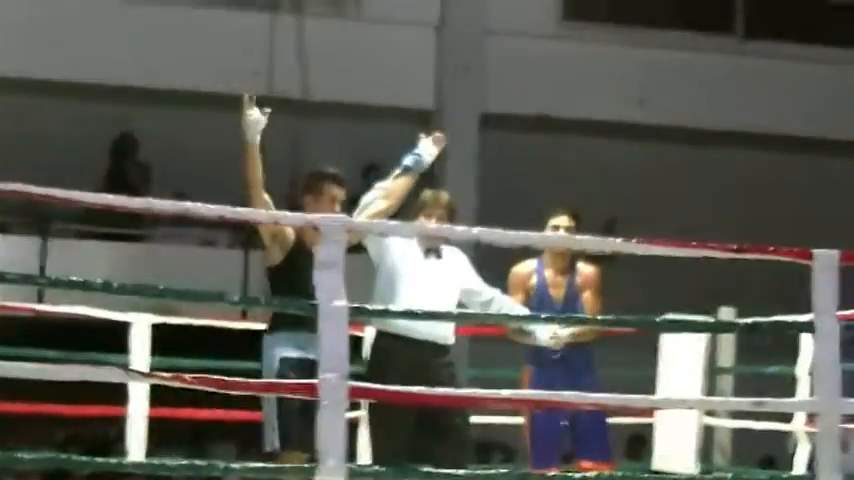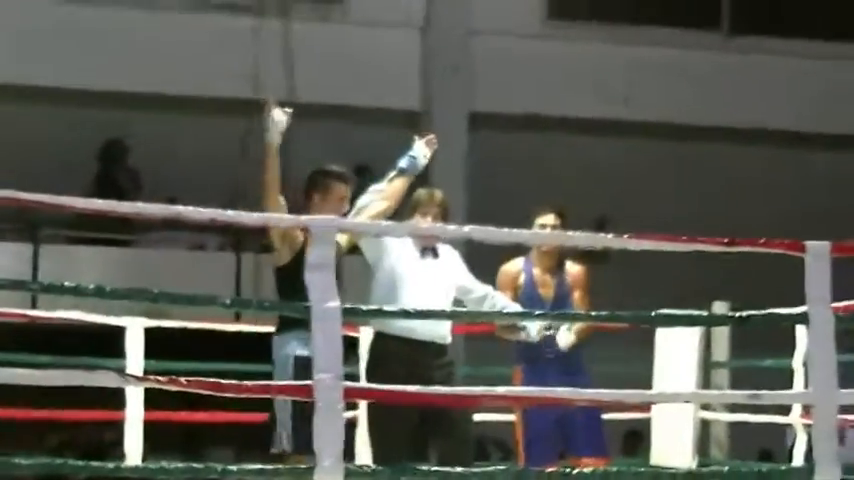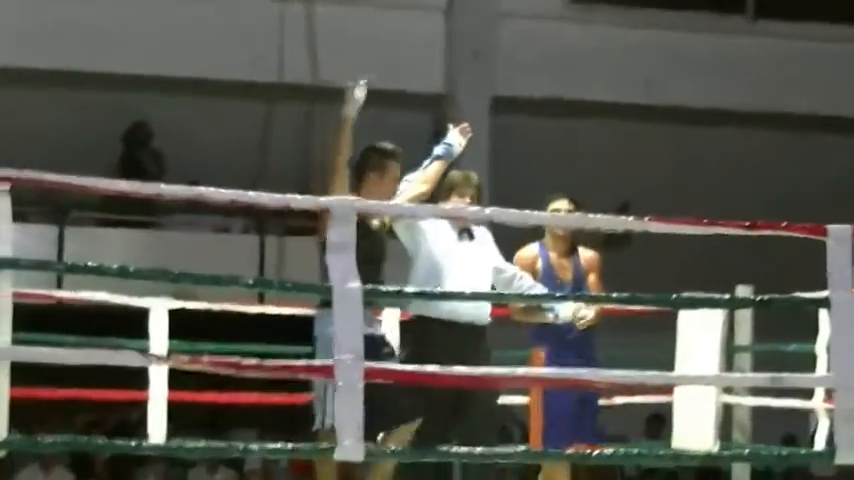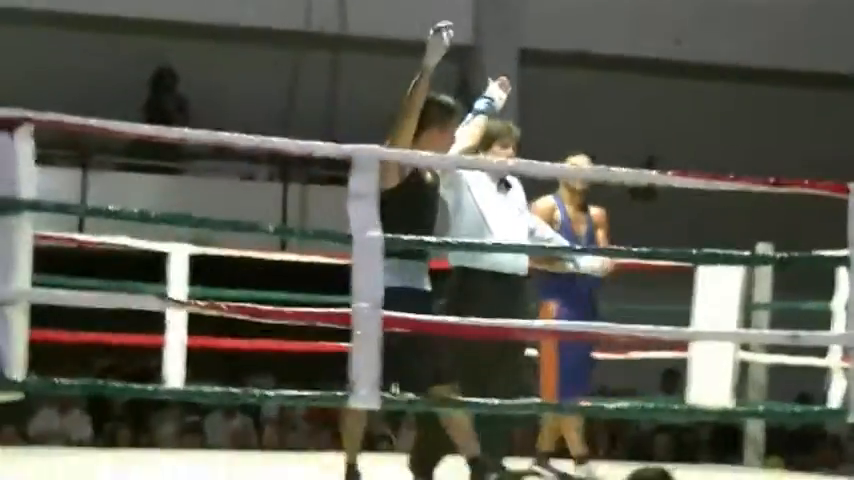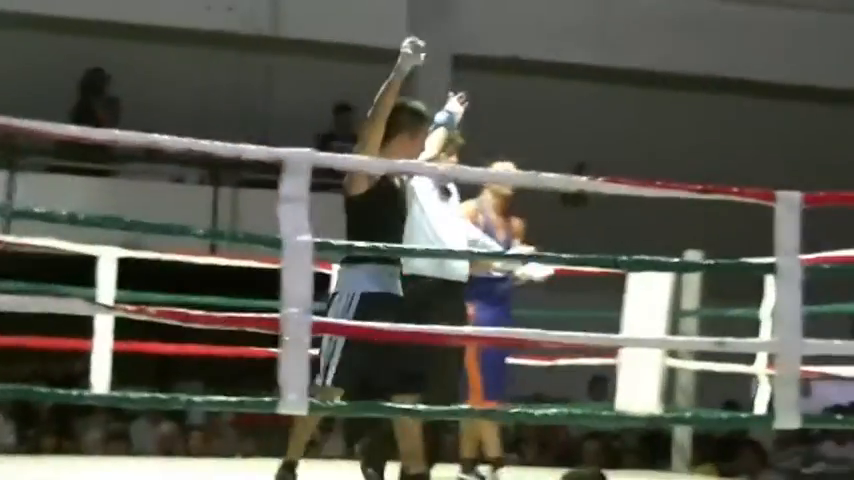
dt=0.2s
person 1, frame 1
right shoulder: (283, 239)
right elbow: (259, 195)
right wrist: (253, 140)
right hip: (288, 351)
left knee: (306, 452)
right knee: (293, 453)
person 1, frame 2
left shoulder: (338, 242)
right shoulder: (289, 238)
left elbow: (382, 204)
right elbow: (272, 196)
left wrist: (411, 165)
right wrist: (274, 142)
right hip: (295, 351)
right knee: (297, 452)
person 1, frame 3
left shoulder: (379, 221)
left elbow: (418, 188)
right elbow: (337, 172)
left wrist: (446, 150)
right wrist: (348, 118)
left hip: (370, 331)
right hip: (338, 327)
left knee: (398, 427)
right knee: (333, 428)
person 1, frame 4
left shoulder: (430, 172)
right shoulder: (394, 164)
left elbow: (464, 139)
right elbow: (406, 119)
right wrist: (428, 66)
left hip: (417, 283)
right hip: (387, 281)
left knee: (443, 380)
person 1, frame 5
left shoulder: (397, 177)
right shoulder: (365, 168)
left elbow: (426, 154)
right elbow: (374, 122)
right wrist: (400, 72)
left hip: (389, 286)
right hip: (362, 284)
left knee: (406, 389)
right knee: (332, 383)
person 2, frame 1
left shoulder: (456, 260)
right shoulder: (392, 243)
left elbow: (487, 297)
right elbow: (369, 210)
right wrist: (413, 164)
left hip: (437, 358)
right hip: (393, 352)
left knee: (454, 437)
right knee: (392, 446)
person 2, frame 2
left shoulder: (450, 257)
right shoulder: (388, 244)
left elbow: (482, 296)
left hip: (436, 358)
right hip: (392, 354)
left knee: (456, 439)
right knee: (392, 449)
person 2, frame 3
left shoulder: (483, 237)
right shoulder: (424, 228)
left elbow: (510, 278)
left wrist: (559, 307)
left hip: (474, 339)
right hip: (430, 336)
left knee: (480, 430)
right knee: (422, 428)
person 2, frame 4
left shoulder: (514, 188)
right shoulder: (464, 178)
left elbow: (534, 228)
left wrist: (577, 257)
right wrist: (486, 109)
left hip: (512, 291)
right hip: (473, 288)
left knee: (506, 383)
right knee: (460, 377)
person 2, frame 5
left shoulder: (449, 190)
right shoulder: (414, 184)
left elbow: (469, 233)
right elbow: (419, 159)
right wrist: (446, 120)
left hip: (449, 295)
right hip: (421, 293)
left knee: (443, 386)
person 3, frame 1
left shoulder: (588, 274)
right shoulder: (524, 273)
left elbow: (594, 325)
right elbow: (512, 325)
left wrist: (570, 334)
left hip: (579, 370)
right hip: (541, 370)
left knee: (595, 453)
right knee: (544, 457)
person 3, frame 2
left shoulder: (575, 273)
right shoulder: (512, 272)
left elbow: (584, 322)
right elbow: (500, 325)
left wrist: (572, 333)
left hip: (570, 368)
right hip: (532, 369)
left knee: (589, 450)
right knee: (538, 455)
person 3, frame 3
left shoulder: (589, 258)
right shoulder: (529, 256)
left wrist: (592, 313)
left hip: (582, 350)
right hip: (549, 351)
left knee: (580, 433)
right knee: (554, 434)
person 3, frame 4
left shoulder: (597, 214)
right shoulder: (546, 207)
left elbow: (603, 256)
right elbow: (535, 257)
left wrist: (604, 264)
left hip: (586, 303)
right hip: (558, 302)
left knee: (570, 385)
right knee: (563, 385)
person 3, frame 5
left shoulder: (515, 223)
right shoulder: (470, 211)
right wrist: (494, 265)
left hip: (501, 307)
right hip: (476, 305)
left knee: (479, 391)
right knee: (483, 389)
